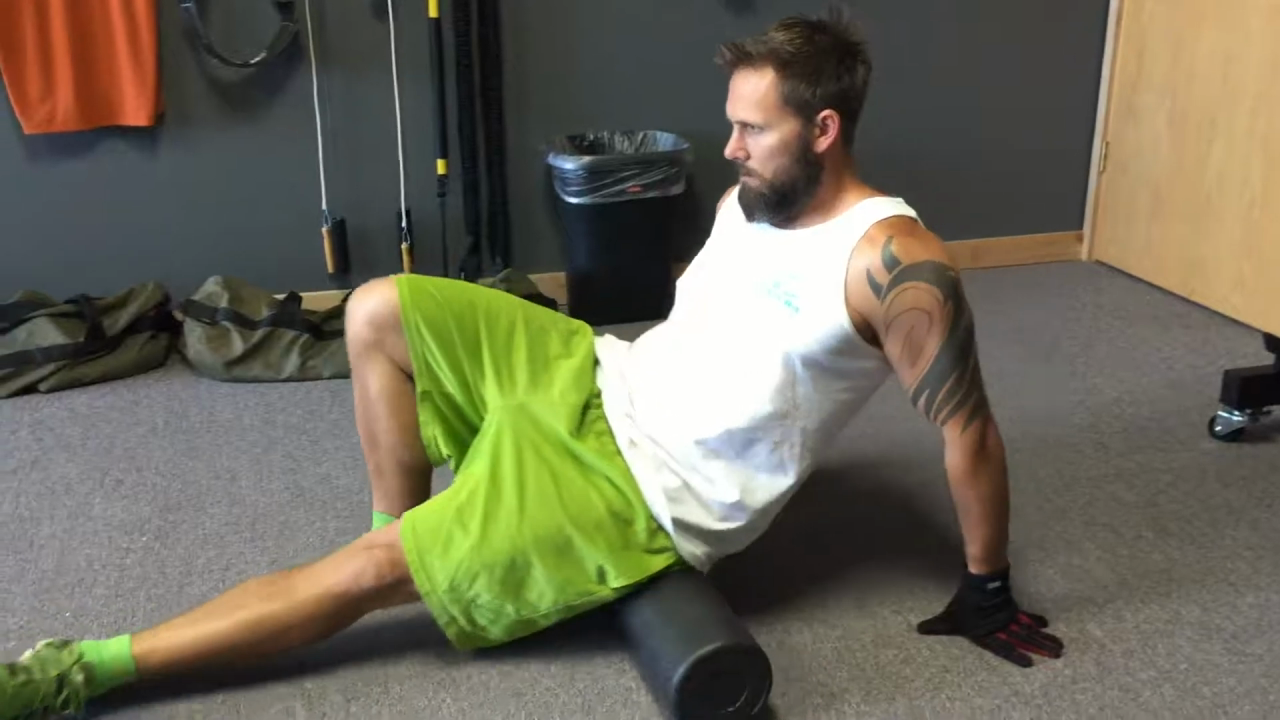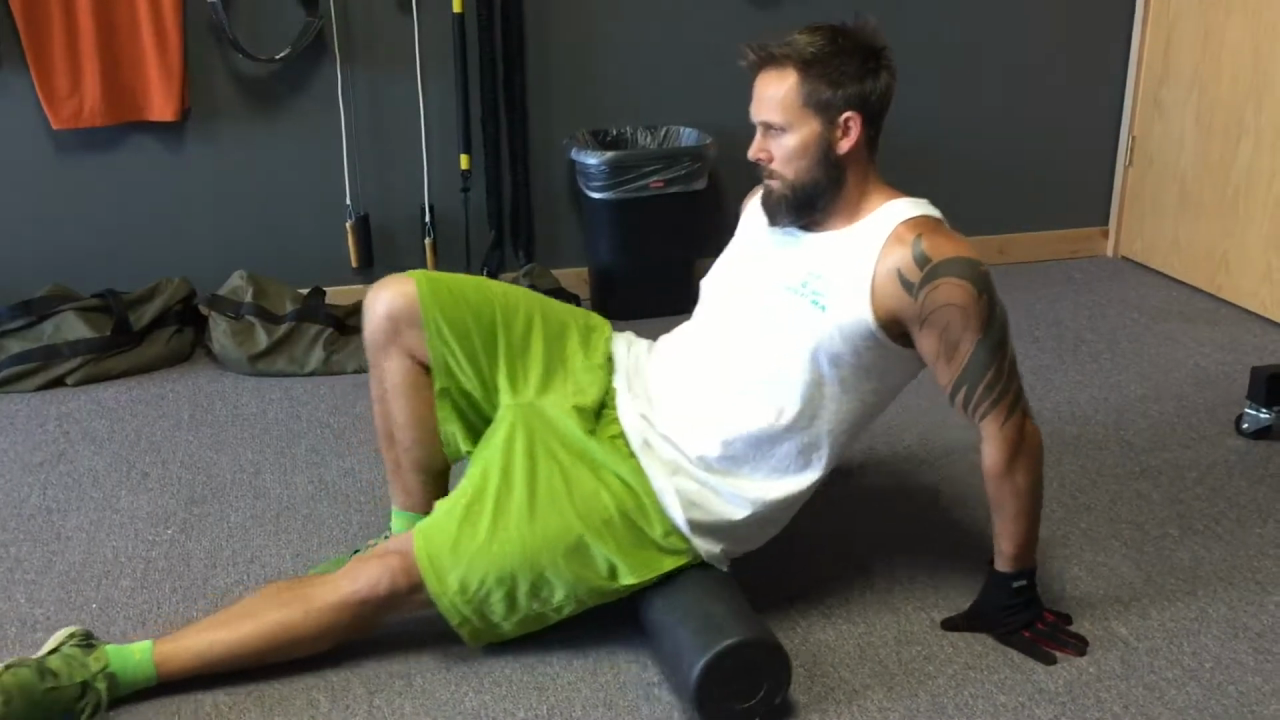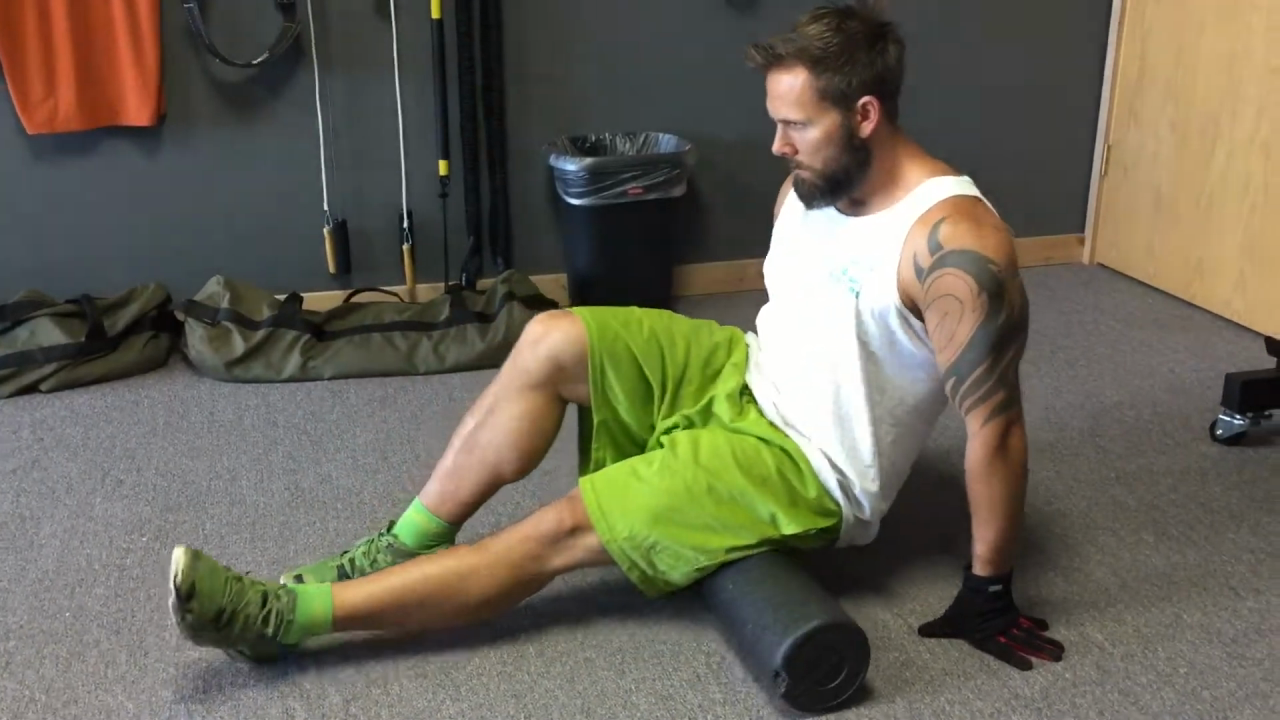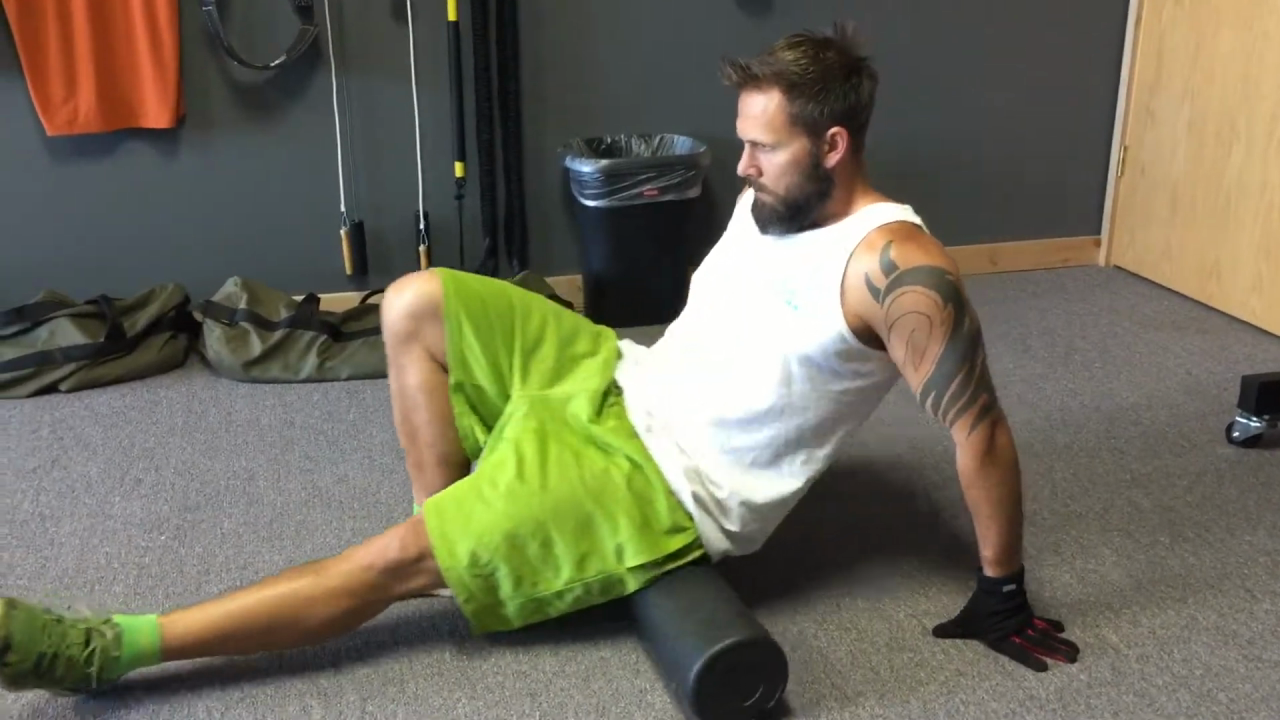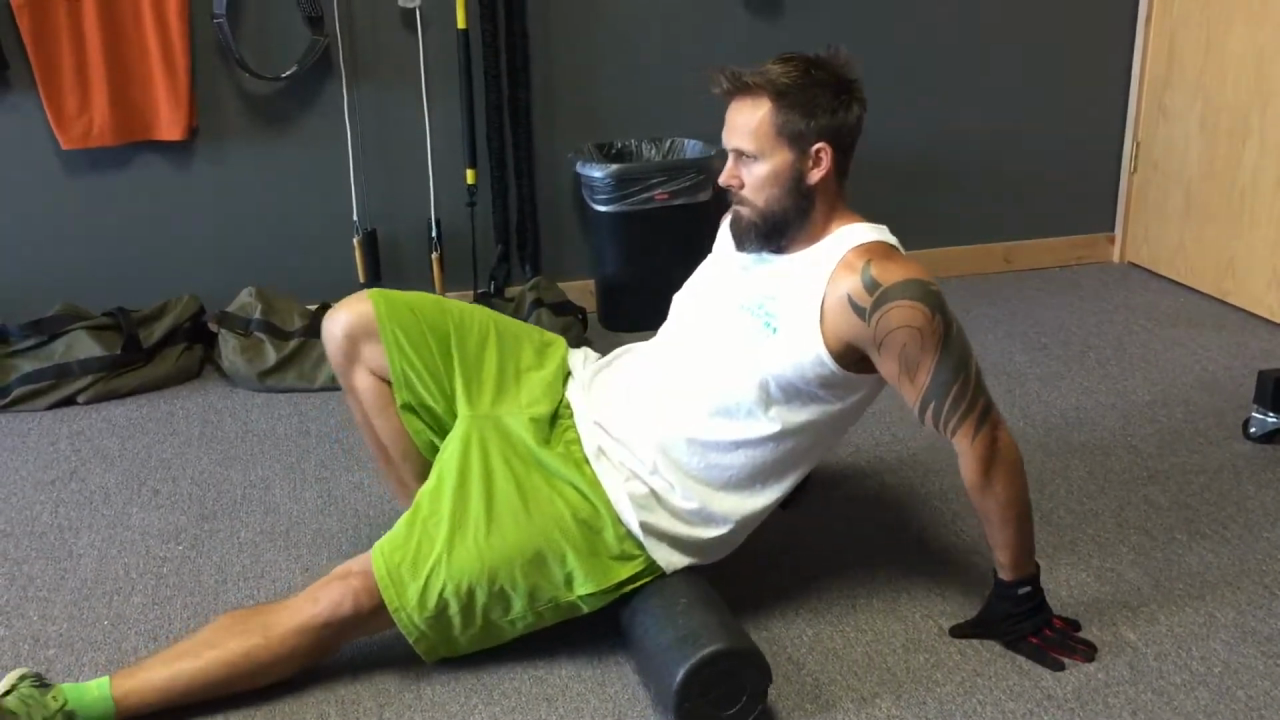
dt=1s
person 1, frame 1
left shoulder: (892, 261)
right shoulder: (750, 198)
left elbow: (968, 432)
left wrist: (985, 594)
left hip: (647, 493)
right hip: (602, 382)
left knee: (376, 571)
right knee: (382, 312)
right ankle: (394, 529)
person 1, frame 2
left shoulder: (917, 260)
right shoulder: (772, 203)
left elbow: (1006, 425)
left wrist: (1012, 589)
left hip: (651, 491)
right hip: (616, 382)
left knee: (388, 578)
right knee: (399, 306)
right ankle: (426, 527)
person 1, frame 3
left shoulder: (951, 241)
right shoulder: (808, 187)
left elbow: (995, 427)
left wrist: (988, 596)
left hip: (806, 470)
right hip: (747, 379)
left knee: (562, 532)
right knee: (552, 344)
left ankle: (291, 616)
right ankle: (409, 546)
person 1, frame 4
left shoulder: (893, 266)
right shoulder: (769, 197)
left elbow: (978, 429)
left wrist: (1001, 595)
left hip: (666, 487)
right hip: (620, 384)
left knee: (398, 561)
right knee: (420, 304)
left ankle: (115, 648)
right ankle: (448, 522)
person 1, frame 5
left shoulder: (871, 287)
right shoulder: (753, 223)
left elbow: (981, 439)
left wrist: (1018, 596)
left hip: (614, 508)
right hip: (574, 396)
left knee: (350, 596)
right knee: (358, 326)
right ankle: (443, 529)
